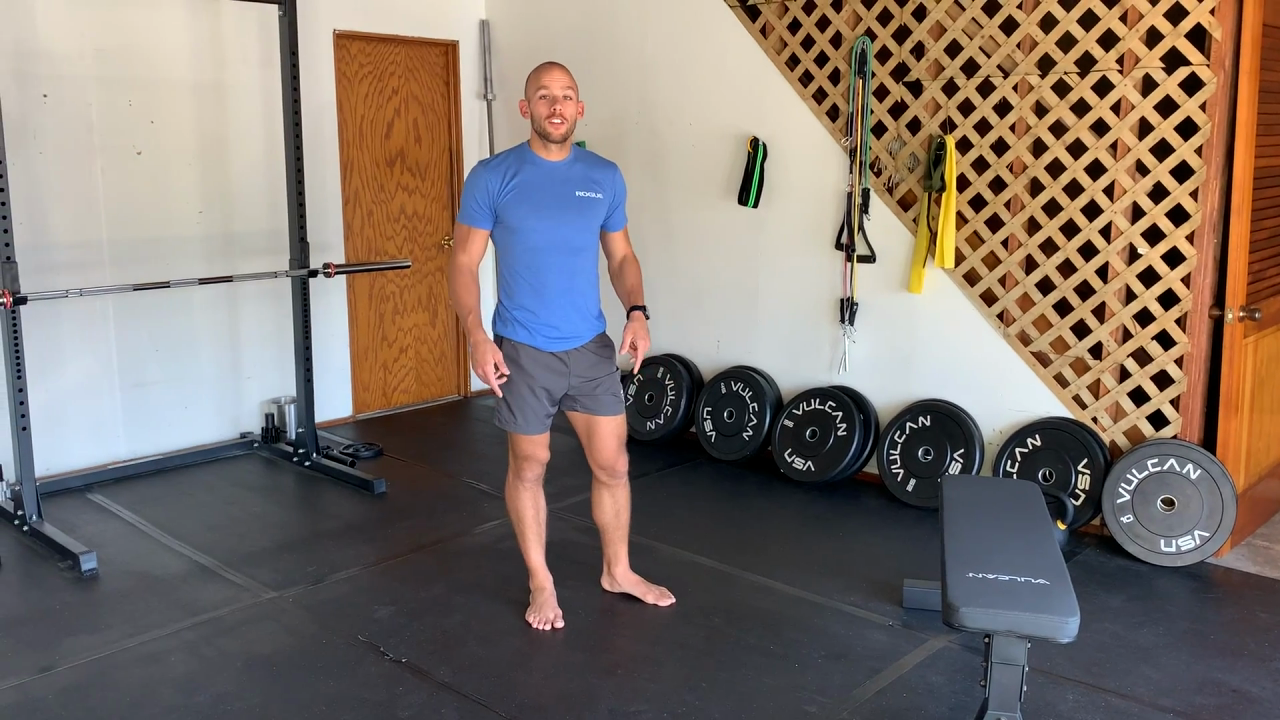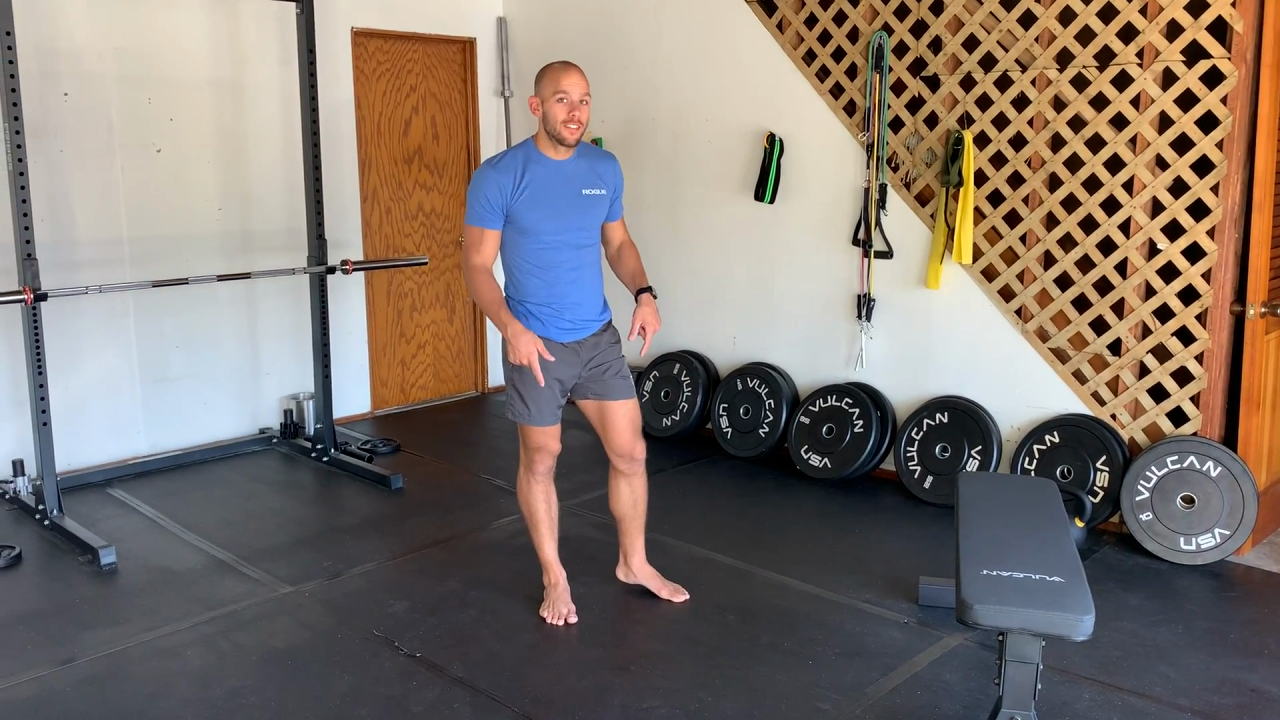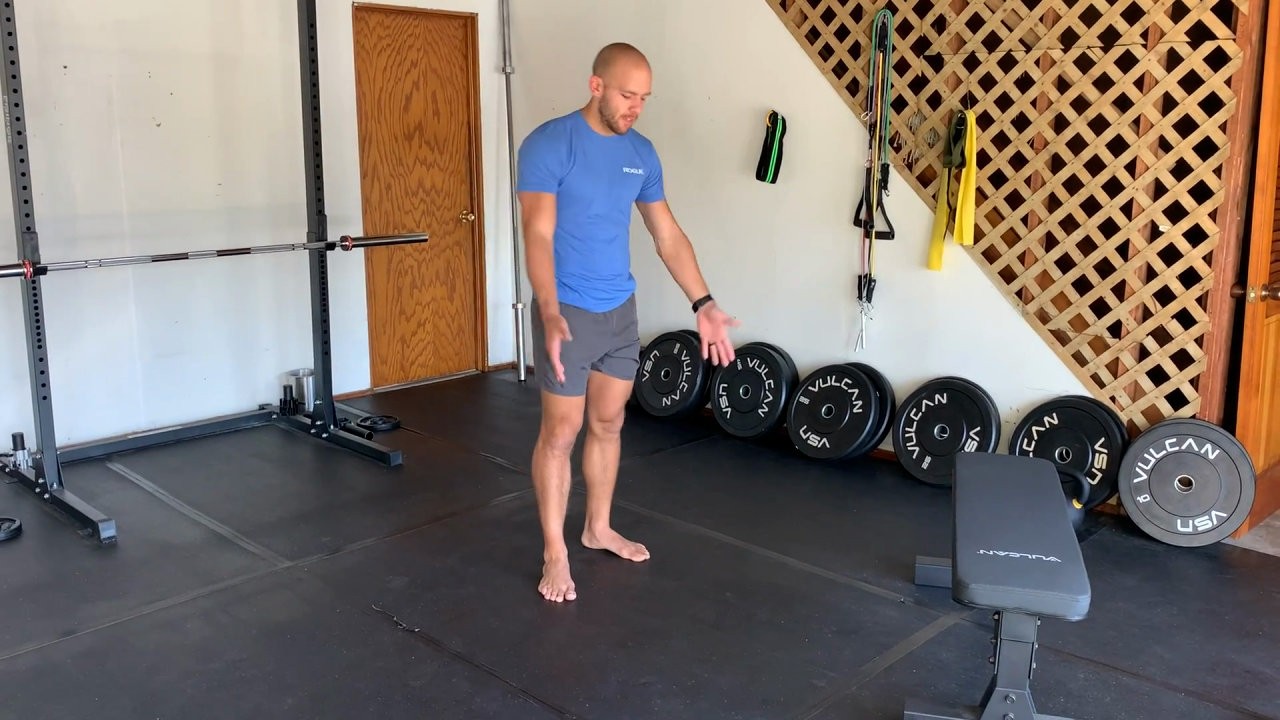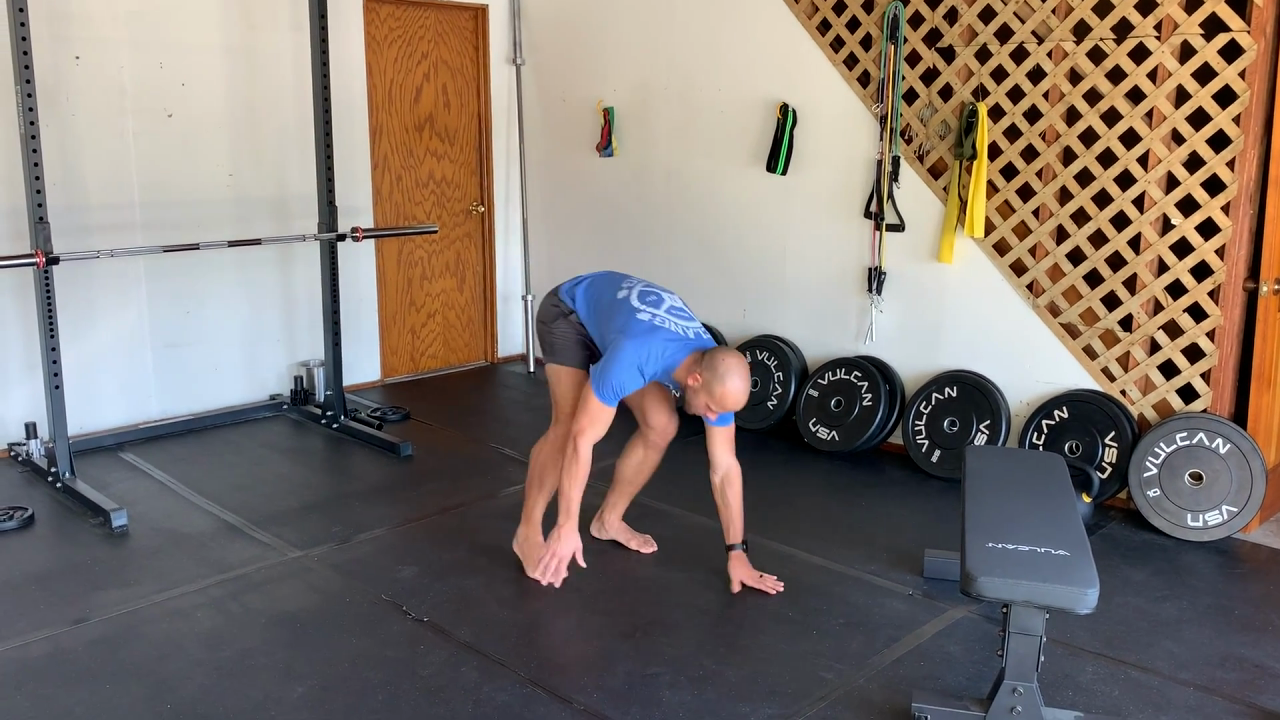
dt=1s
person 1, frame 1
left shoulder: (605, 176)
right shoulder: (492, 176)
left elbow: (621, 255)
right elbow: (464, 262)
left wrist: (637, 312)
right wrist: (475, 334)
left hip: (592, 347)
right hip: (524, 351)
left knee: (613, 465)
right knee: (529, 468)
left ankle: (618, 570)
right ankle: (541, 583)
person 1, frame 2
left shoulder: (604, 168)
right shoulder: (498, 176)
right elbow: (477, 264)
left wrist: (643, 294)
right wrist: (510, 327)
left hip: (598, 336)
right hip: (536, 344)
left knee: (630, 452)
right knee: (540, 461)
left ankle: (634, 562)
right ankle: (554, 577)
person 1, frame 3
left shoulder: (642, 152)
right shoulder: (548, 145)
left elbow: (668, 235)
right elbow: (539, 237)
left wrist: (703, 304)
right wrist: (551, 315)
left hip: (621, 309)
right hip: (569, 313)
left knee: (608, 424)
right knee: (561, 432)
left ankle: (598, 528)
right ankle: (555, 553)
person 1, frame 4
left shoulder: (715, 373)
right shoulder: (634, 357)
left elbow: (725, 467)
right elbow: (582, 439)
left wrist: (737, 552)
right wrist: (566, 528)
left hip: (614, 314)
right hip: (569, 311)
left knee: (662, 427)
right knee: (568, 427)
left ankle: (608, 520)
right ankle: (528, 533)
